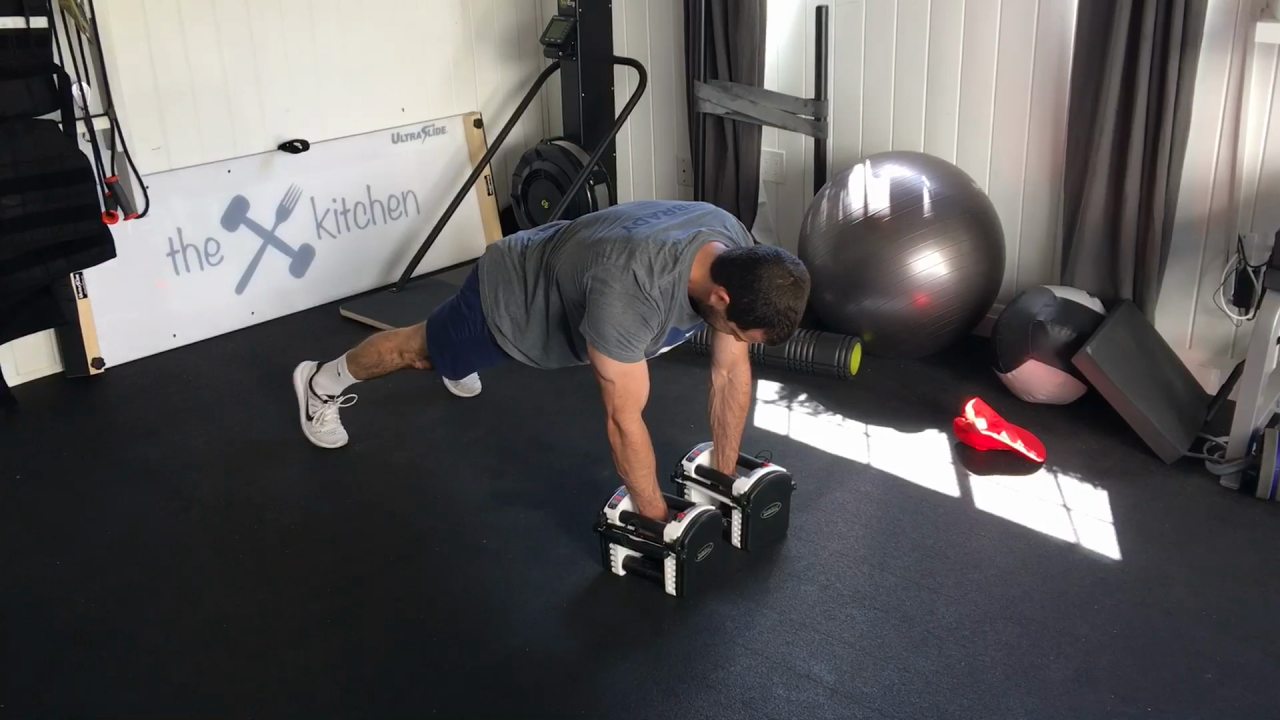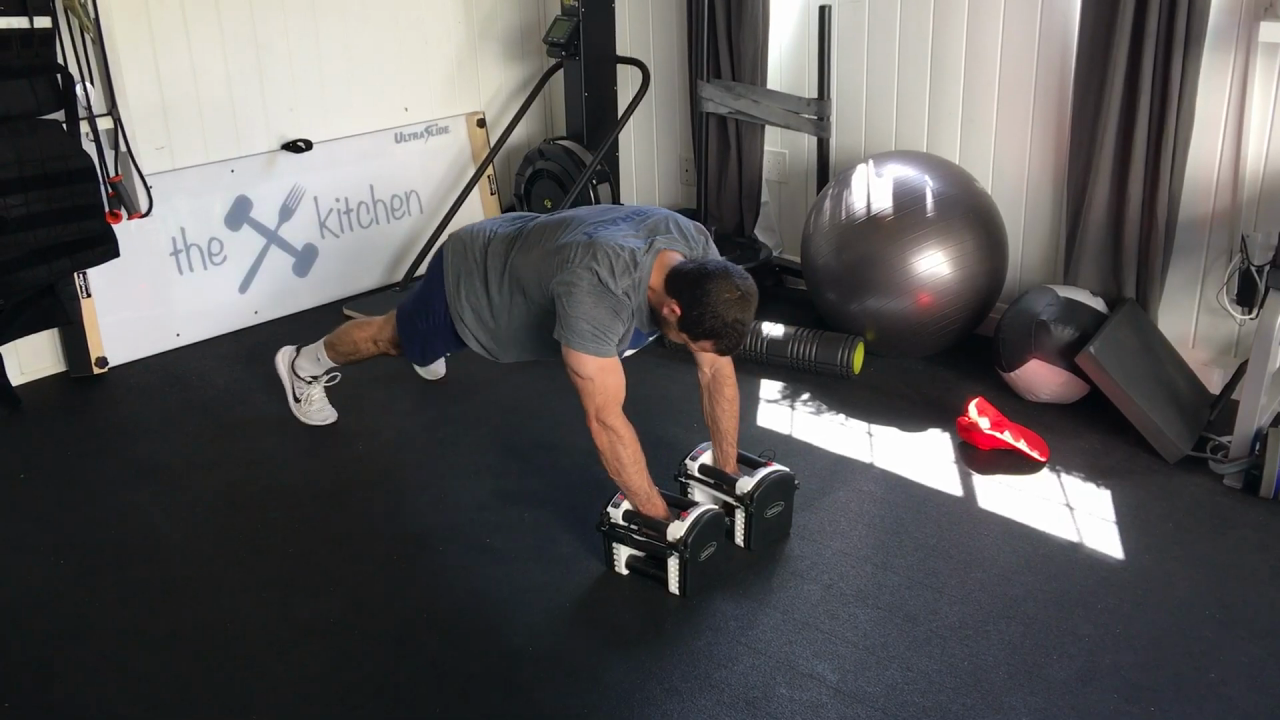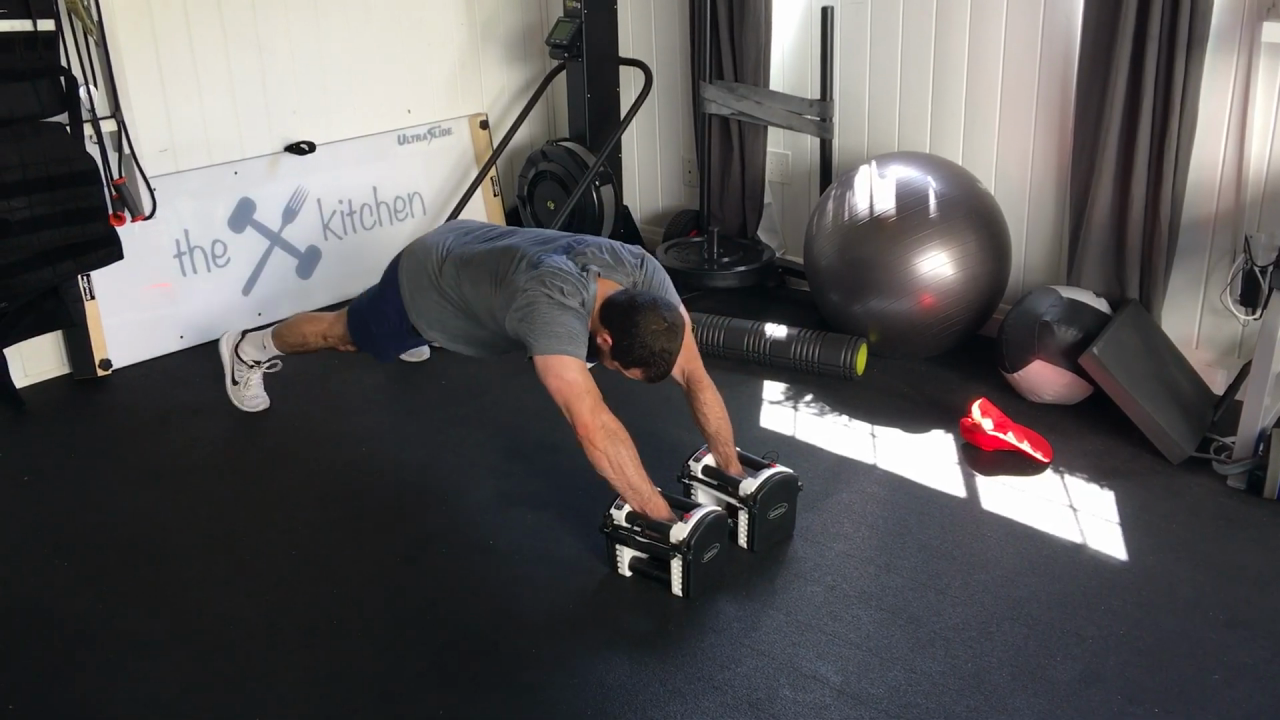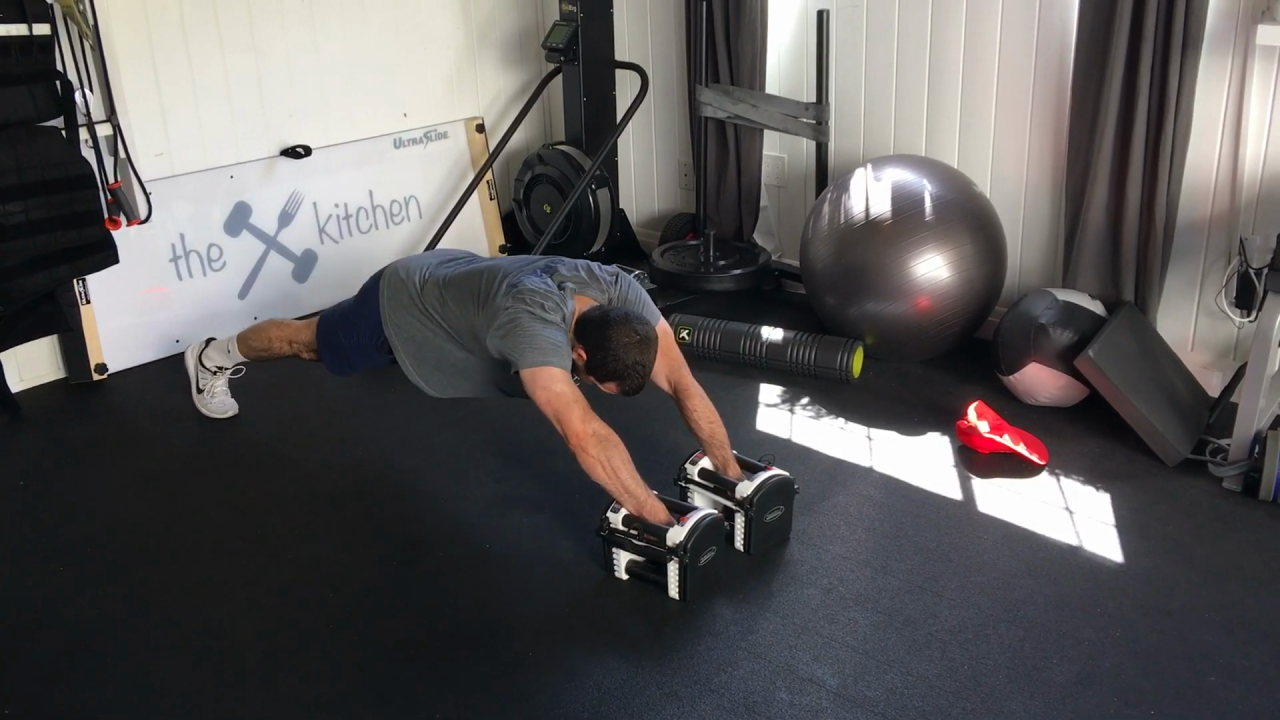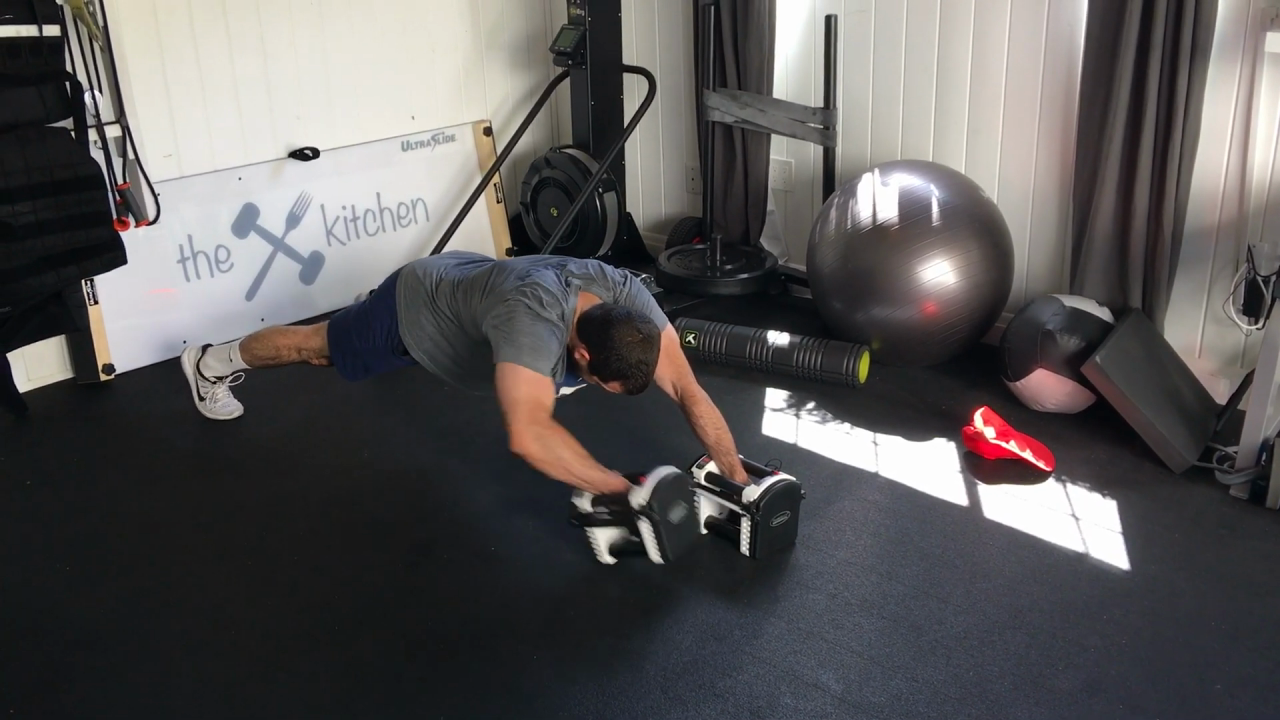
dt=1s
person 1, frame 1
left shoulder: (739, 255)
right shoulder: (630, 287)
left elbow: (731, 373)
right elbow: (624, 420)
left wrist: (724, 480)
right wrist: (657, 522)
left hip: (556, 277)
right hip: (510, 295)
right knee: (421, 349)
left ankle: (453, 366)
right ankle: (323, 382)
person 1, frame 2
left shoulder: (698, 250)
right shoulder: (597, 290)
left elbow: (716, 371)
right elbow: (605, 420)
left wrist: (729, 476)
right wrist: (661, 521)
left hip: (518, 251)
right hip: (472, 275)
right knee: (394, 337)
left ankle: (427, 348)
right ankle: (305, 365)
person 1, frame 3
left shoulder: (645, 275)
right shoulder: (554, 307)
left elbow: (695, 377)
right elbow: (593, 427)
left wrist: (734, 473)
right wrist: (663, 519)
left hip: (474, 251)
right hip: (425, 277)
right knee: (344, 332)
left ankle: (408, 336)
right ankle: (250, 349)
person 1, frame 4
left shoulder: (622, 292)
right shoulder: (533, 324)
left elbow: (683, 385)
right elbow: (584, 436)
left wrist: (733, 475)
right wrist: (662, 523)
left hip: (453, 275)
right hip: (403, 300)
right knee: (308, 340)
right ankle: (215, 356)
person 1, frame 5
left shoulder: (629, 298)
right shoulder: (533, 320)
left elbow: (688, 390)
right elbow: (529, 436)
left wrist: (740, 480)
right wrist: (623, 491)
left hip: (463, 284)
right hip: (415, 308)
right knee: (318, 346)
left ankle: (367, 305)
right ankle: (214, 361)
